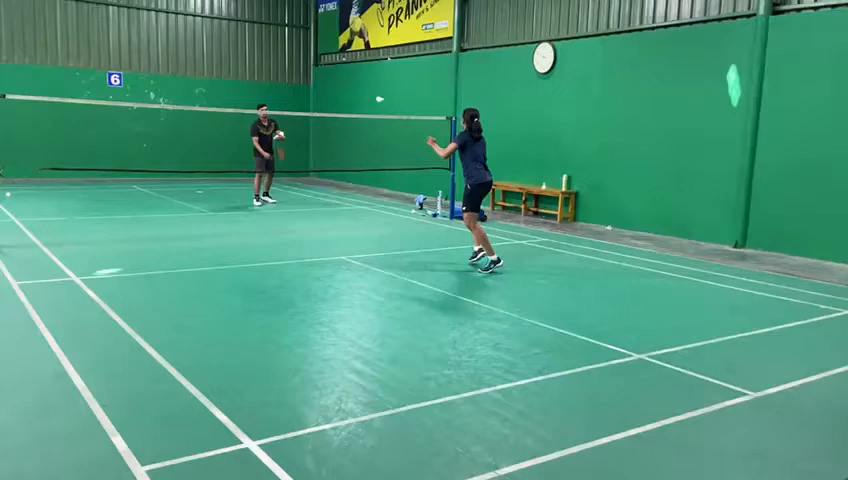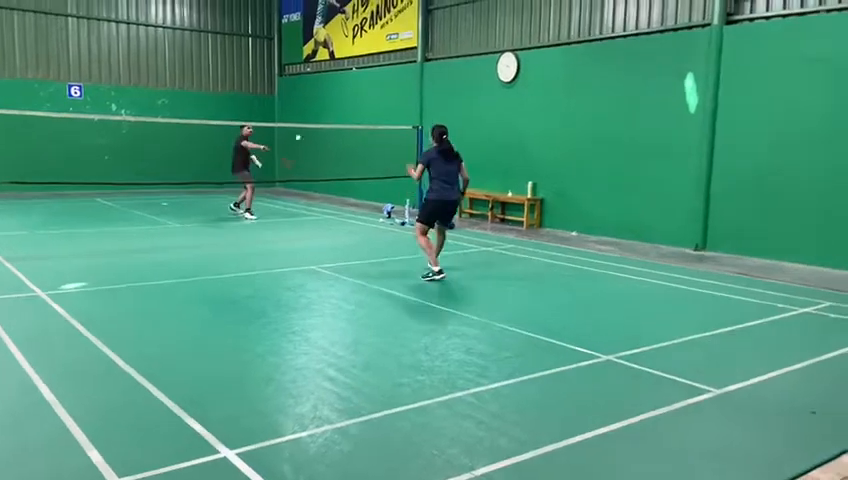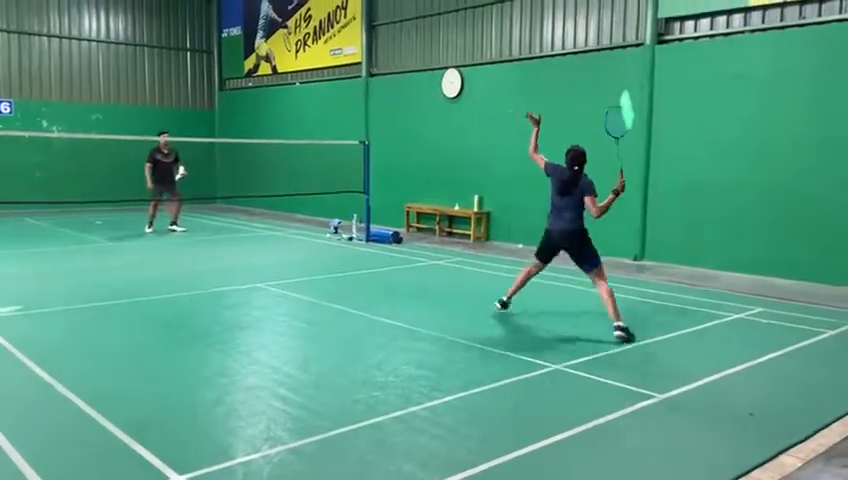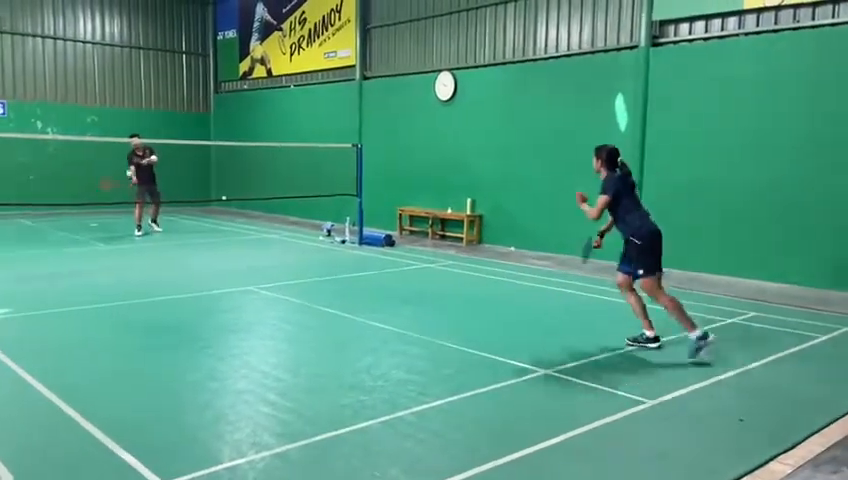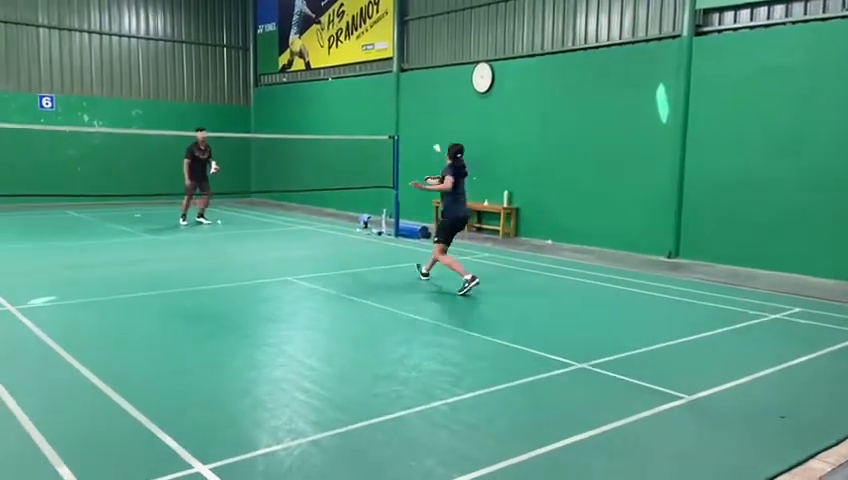
dt=1s
person 1, frame 1
left shoulder: (464, 136)
right shoulder: (479, 137)
left elbow: (444, 154)
left wrist: (433, 144)
left hip: (476, 182)
right hip: (485, 180)
left knee: (472, 222)
right knee: (467, 216)
left ankle: (494, 258)
right ankle: (478, 248)
person 1, frame 2
left shoulder: (429, 154)
right shoulder: (455, 154)
left elbow: (416, 177)
right elbow: (466, 178)
left wrist: (410, 170)
right wrist: (462, 192)
left hip: (435, 199)
right hip: (453, 200)
left knee: (420, 233)
right knee: (441, 230)
left ankle: (436, 269)
right ankle: (435, 262)
person 1, frame 3
left shoulder: (555, 172)
right shoulder: (586, 182)
left elbow: (533, 154)
right elbow: (596, 212)
left wrist: (536, 127)
right wrist: (616, 192)
left hip: (553, 232)
right hip: (575, 235)
left knee: (534, 268)
right knee: (601, 279)
left ankle: (505, 299)
right ankle: (618, 325)
person 1, frame 4
left shoulder: (611, 181)
right shoulder: (615, 179)
left elbow: (594, 214)
left wrist: (582, 204)
right wrist: (601, 233)
left hip: (641, 238)
right hip: (636, 239)
left knee: (653, 291)
right knee: (622, 283)
left ankle: (698, 334)
right ankle: (650, 334)
person 1, frame 5
left shoulder: (449, 169)
right shoulder: (458, 170)
left elbow: (447, 186)
left wrist: (425, 187)
right wrist: (431, 180)
left hip: (452, 216)
right hip: (462, 215)
left knee: (439, 254)
right knee: (436, 237)
left ankle: (468, 278)
right ankle: (426, 271)
